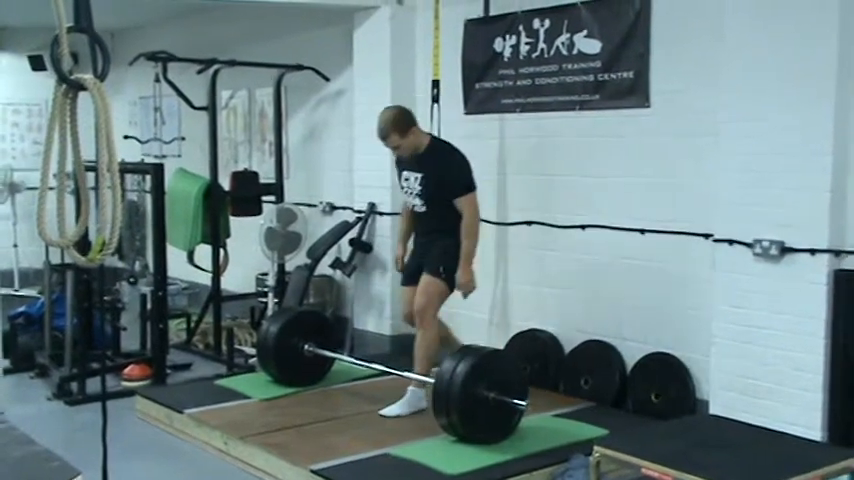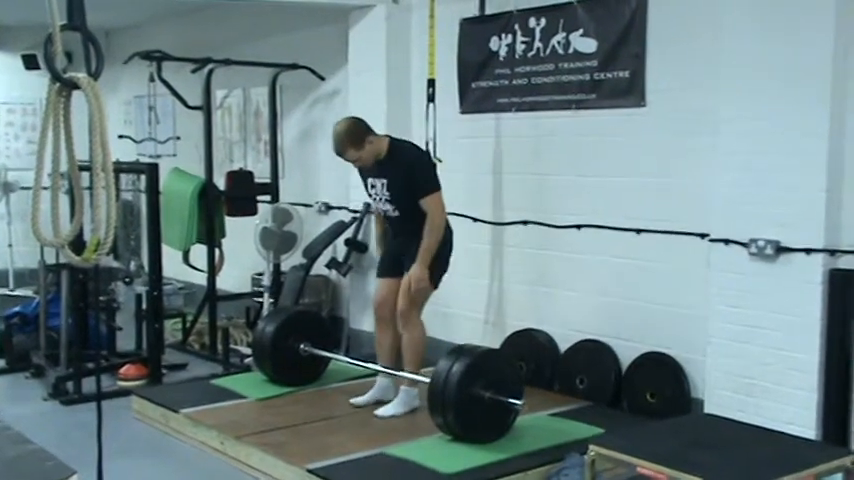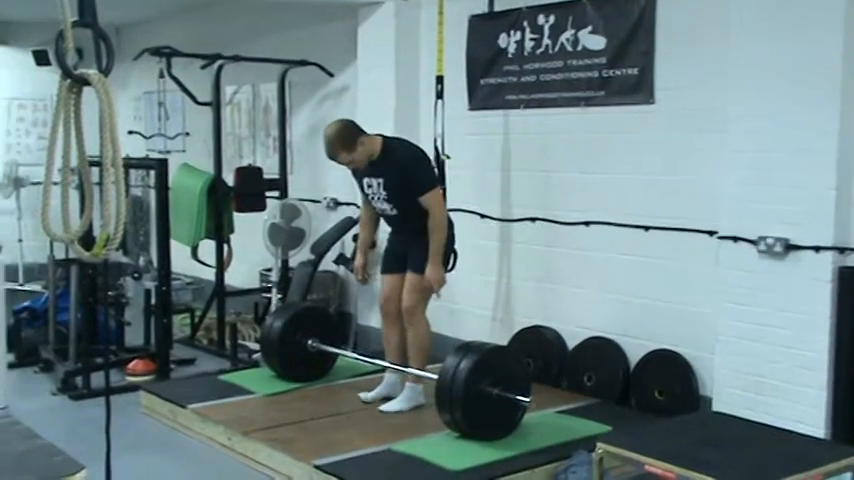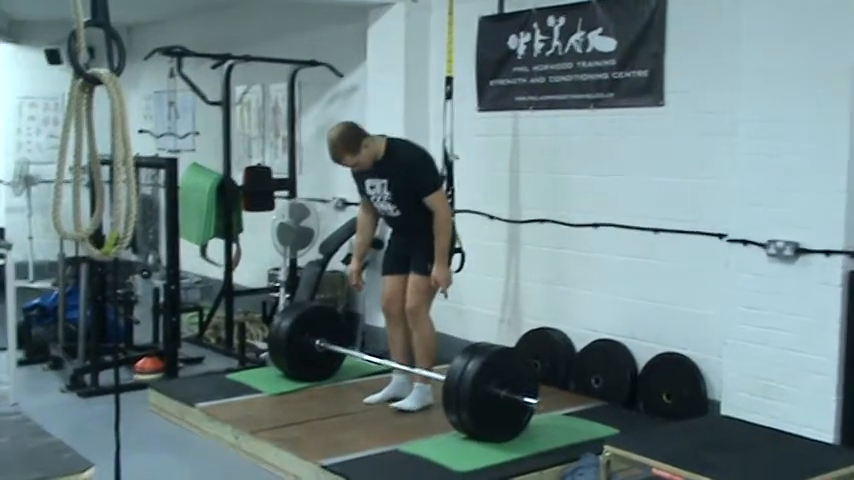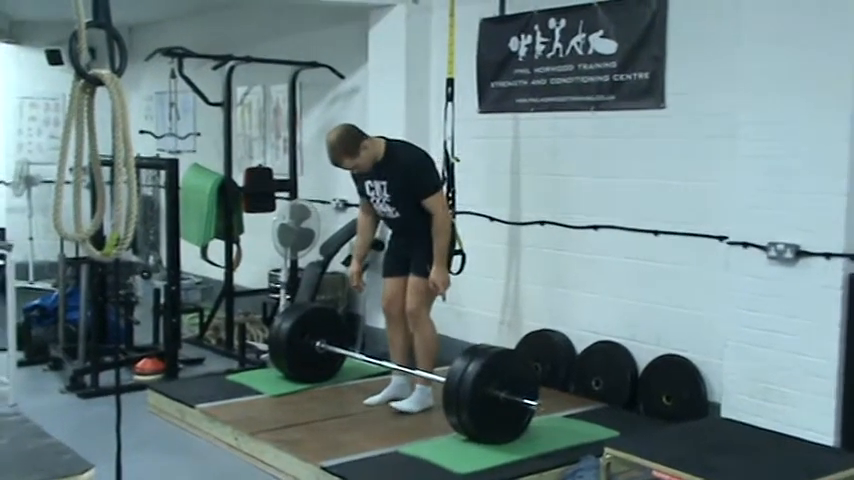
dt=0.3s
person 1, frame 1
left shoulder: (449, 160)
right shoulder: (403, 159)
left elbow: (471, 214)
left wrist: (466, 267)
right wrist: (401, 245)
left hip: (450, 243)
right hip: (423, 242)
left knee: (423, 311)
right knee: (410, 313)
left ankle: (417, 393)
person 1, frame 2
left shoulder: (412, 161)
right shoulder: (367, 165)
left elbow: (437, 214)
left wrist: (421, 264)
right wrist: (381, 248)
left hip: (429, 242)
right hip: (398, 240)
left knee: (406, 311)
right knee: (382, 309)
left ankle: (409, 392)
right ankle: (385, 384)
person 1, frame 3
left shoulder: (408, 159)
right shoulder: (360, 165)
left elbow: (437, 210)
right elbow: (369, 207)
left wrist: (435, 263)
right wrist: (362, 252)
left hip: (429, 238)
right hip: (400, 237)
left knee: (411, 307)
right knee: (388, 306)
left ankle: (415, 389)
right ankle: (393, 380)
person 1, frame 4
left shoulder: (412, 159)
right shoulder: (361, 167)
left elbow: (442, 211)
right elbow: (367, 211)
left wrist: (441, 263)
right wrist: (357, 258)
left hip: (430, 238)
right hip: (400, 237)
left knee: (415, 308)
right knee: (391, 307)
left ankle: (422, 389)
right ankle: (400, 381)
person 1, frame 5
left shoulder: (412, 161)
right shoulder: (360, 167)
left elbow: (441, 212)
right elbow: (367, 212)
left wrist: (440, 265)
right wrist: (357, 259)
left hip: (430, 240)
right hip: (401, 239)
left knee: (416, 310)
right knee: (392, 309)
left ankle: (424, 391)
right ankle: (400, 383)
